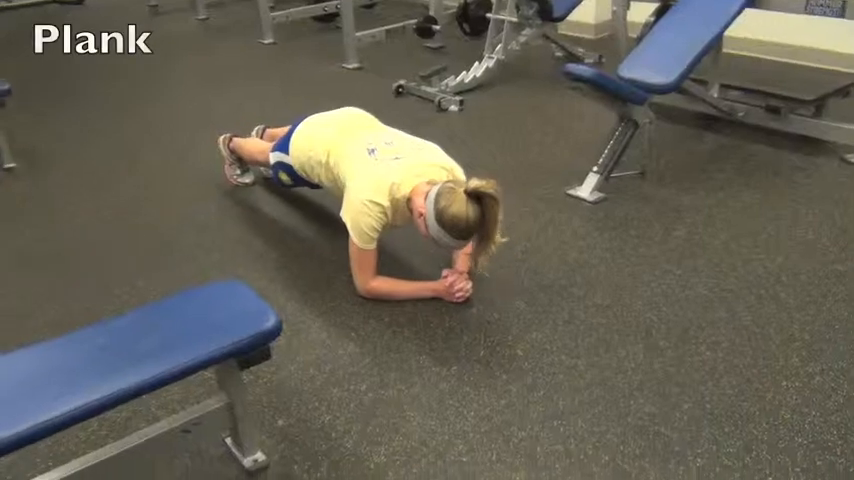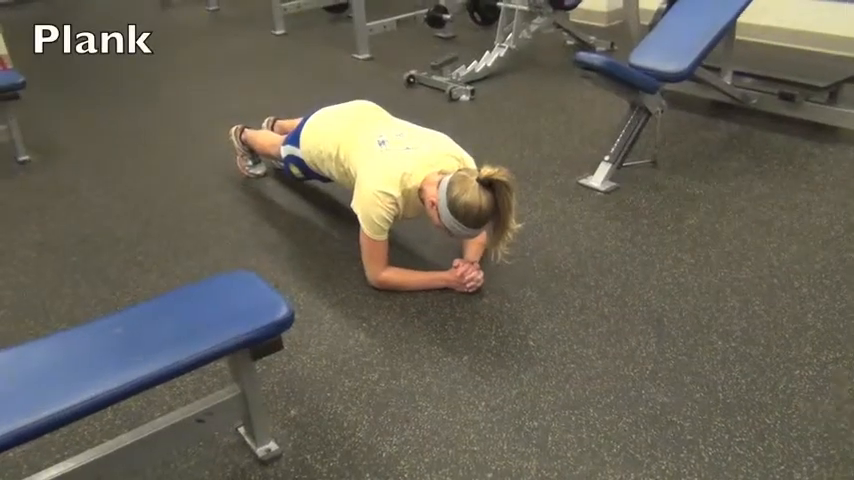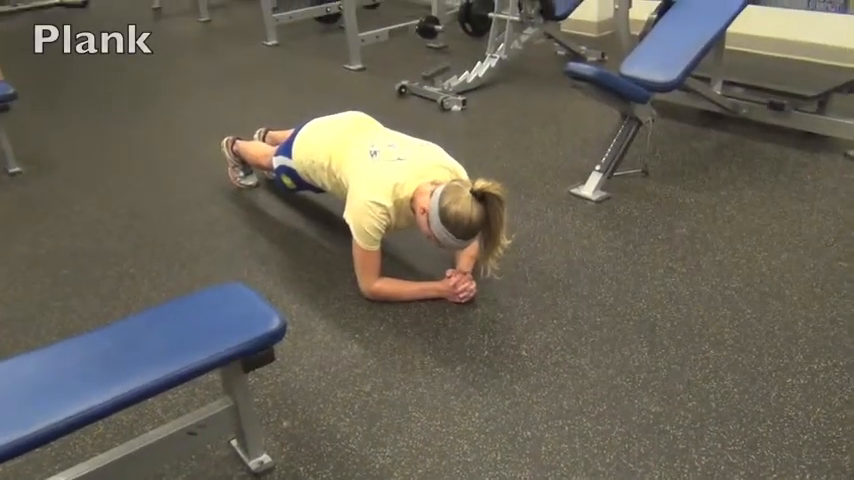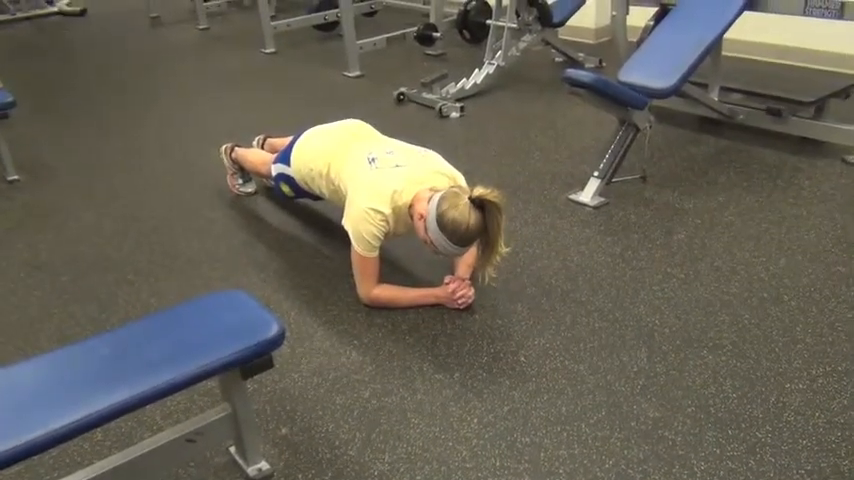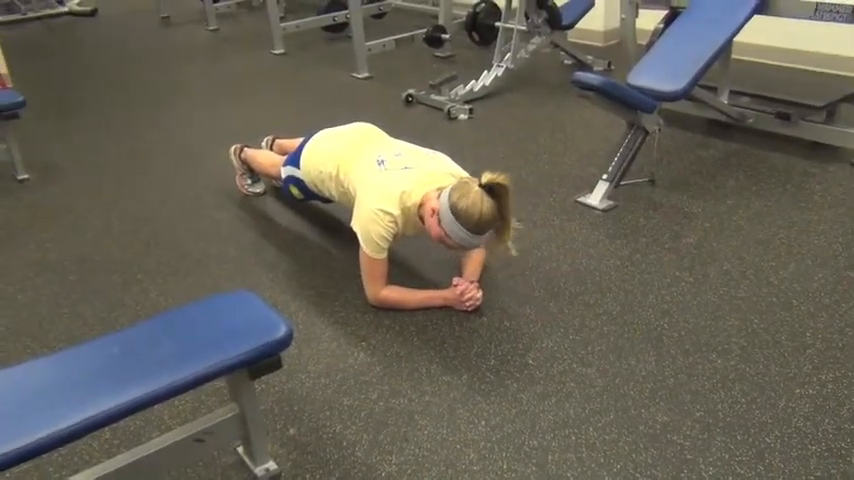
dt=1s
person 1, frame 1
left shoulder: (450, 175)
right shoulder: (371, 201)
left elbow: (466, 236)
right elbow: (366, 285)
left wrist: (460, 273)
right wrist: (438, 289)
left hip: (352, 122)
right hip: (308, 144)
right knee: (272, 157)
left ankle: (265, 133)
right ankle: (232, 145)
person 1, frame 2
left shoulder: (462, 166)
right shoulder: (382, 192)
left elbow: (477, 227)
right elbow: (377, 275)
left wrist: (471, 263)
right wrist: (448, 279)
left hip: (362, 116)
right hip: (318, 137)
right knee: (282, 150)
left ankle: (276, 124)
right ankle: (244, 137)
person 1, frame 3
left shoulder: (453, 176)
right shoulder: (374, 203)
left elbow: (470, 235)
right elbow: (370, 286)
left wrist: (464, 273)
right wrist: (442, 289)
left hip: (354, 127)
right hip: (311, 147)
right knee: (273, 162)
left ankle: (268, 136)
right ankle: (236, 148)
person 1, frame 4
left shoulder: (452, 183)
right shoulder: (373, 210)
left elbow: (468, 241)
right elbow: (368, 293)
left wrist: (462, 279)
right wrist: (440, 295)
left hip: (352, 135)
right hip: (309, 156)
right knee: (273, 170)
left ankle: (266, 143)
right ankle: (234, 155)
person 1, frame 5
left shoulder: (460, 185)
right shoulder: (382, 210)
left elbow: (476, 244)
right elbow: (376, 293)
left wrist: (470, 282)
right wrist: (448, 297)
left hip: (361, 138)
right hip: (318, 159)
right knee: (283, 171)
left ankle: (274, 144)
right ankle: (244, 155)
